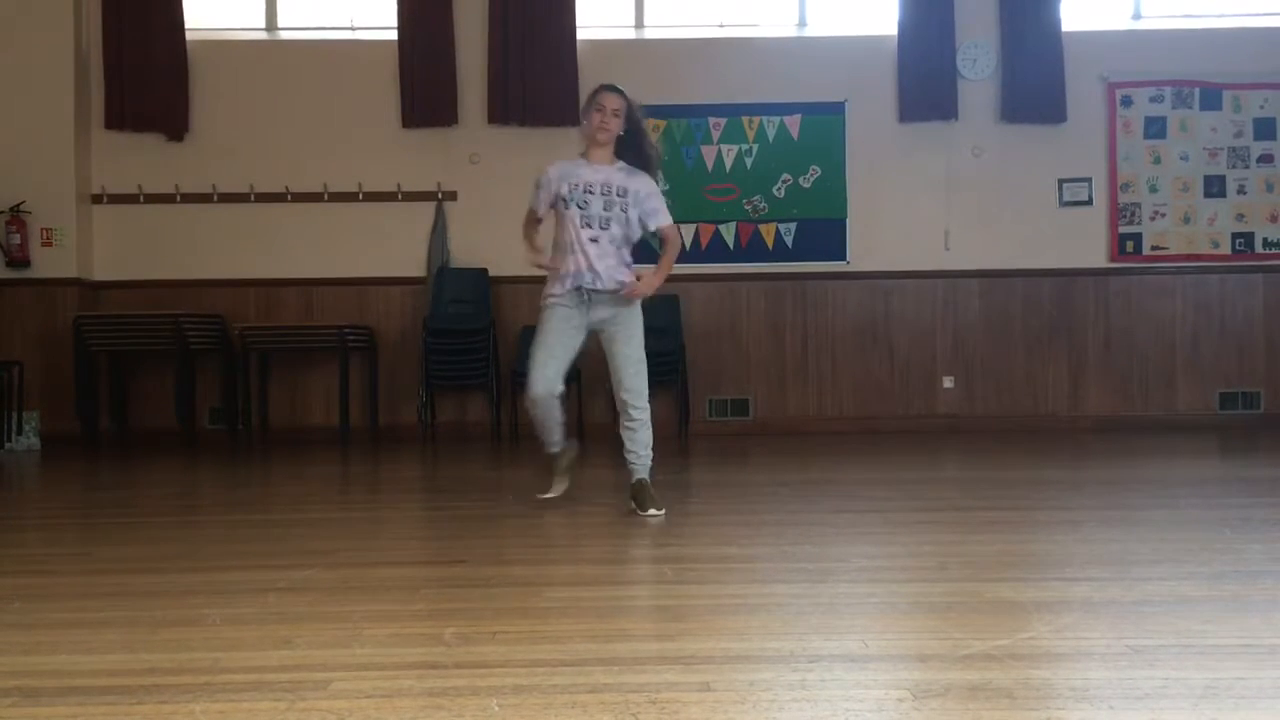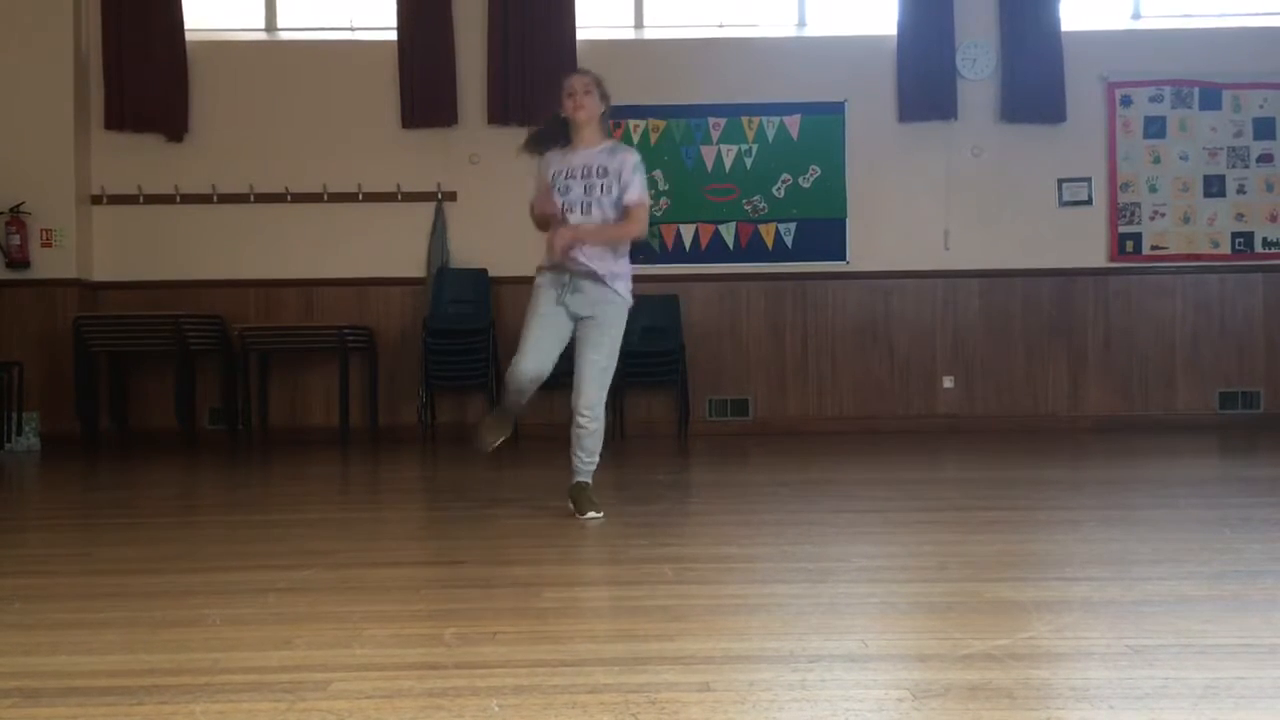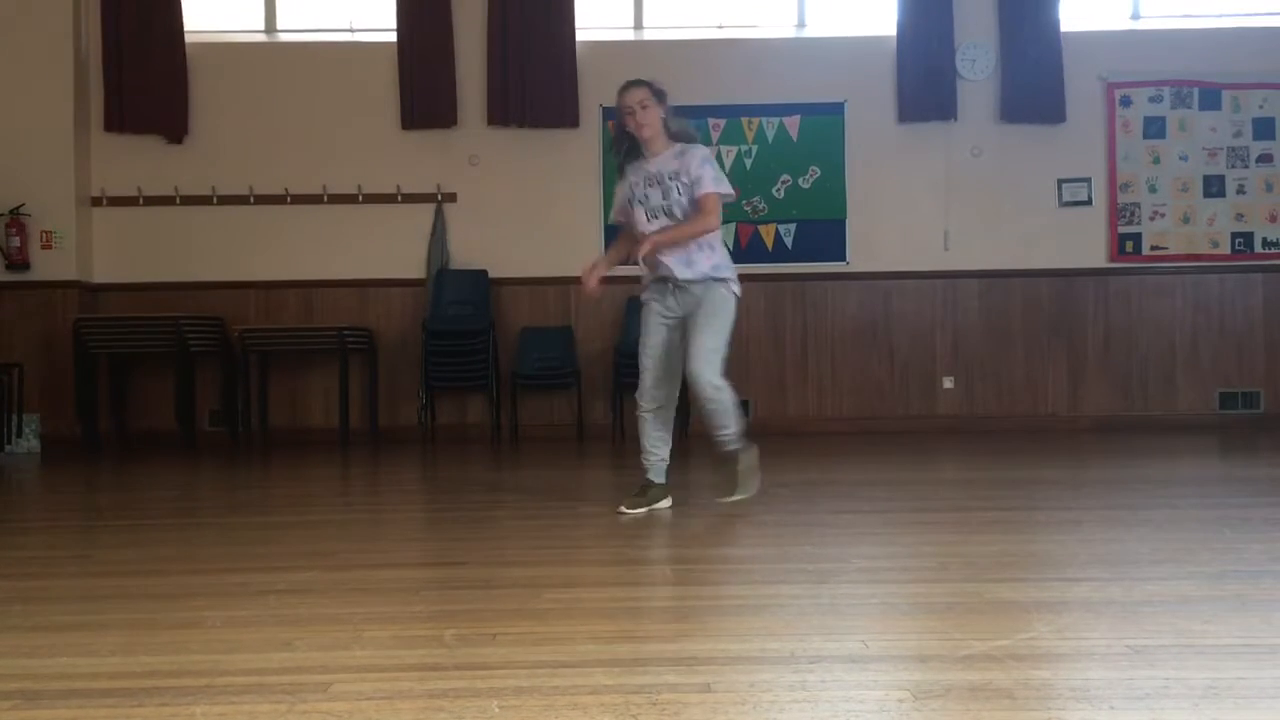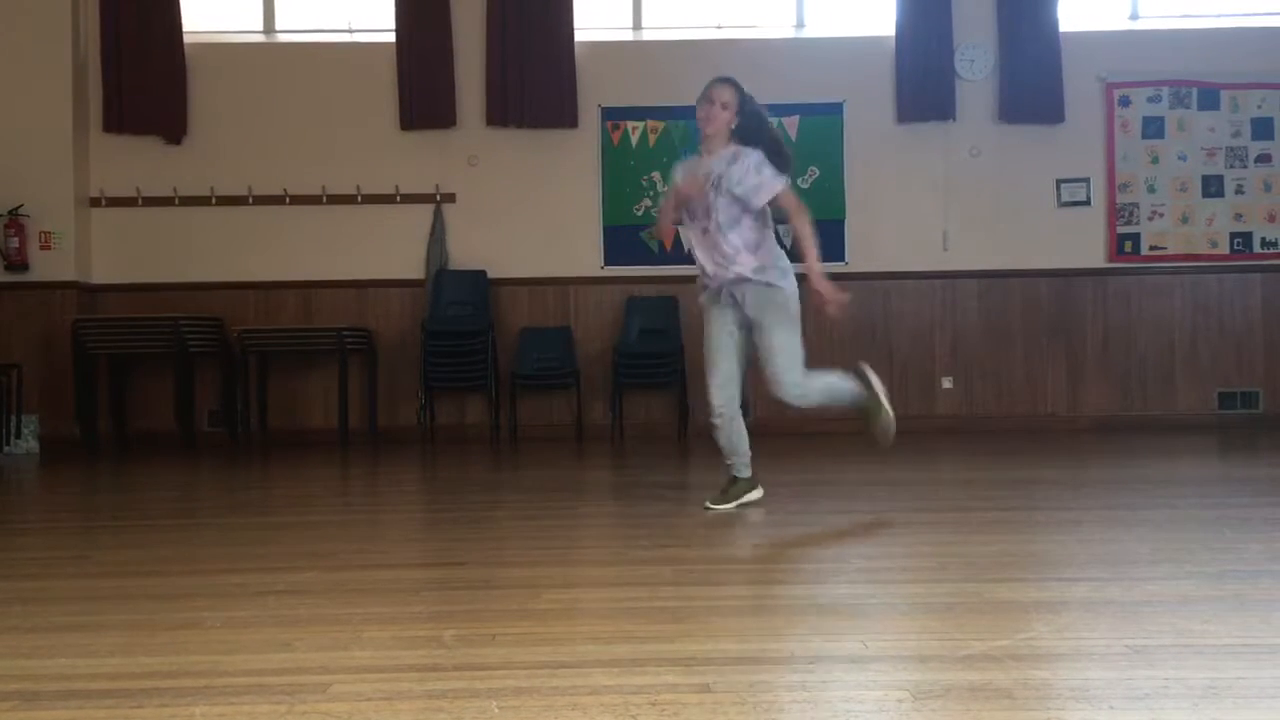
dt=0.5s
person 1, frame 1
left shoulder: (638, 181)
right shoulder: (557, 175)
left elbow: (670, 236)
right elbow: (533, 219)
left wrist: (658, 273)
right wrist: (535, 249)
left hip: (620, 297)
right hip: (566, 295)
left knee: (632, 393)
right knee: (540, 388)
left ankle: (640, 481)
right ankle: (559, 450)
person 1, frame 2
left shoulder: (625, 158)
right shoulder: (552, 161)
left elbow: (638, 225)
left wrist: (576, 232)
right wrist: (547, 216)
left hip: (606, 288)
right hip: (556, 283)
left knee: (589, 399)
right knee: (526, 371)
left ankle: (582, 482)
right ankle: (511, 406)
person 1, frame 3
left shoulder: (696, 156)
right shoulder: (629, 175)
left elbow: (710, 220)
right elbow: (626, 240)
left wrist: (654, 238)
right wrist: (600, 265)
left hip: (709, 286)
right hip: (660, 294)
left knee: (702, 374)
right knee: (652, 396)
left ankle: (734, 445)
right ankle: (655, 483)
person 1, frame 4
left shoulder: (749, 160)
right shoulder: (684, 171)
left elbow: (796, 212)
right elbow: (666, 226)
left wrist: (816, 274)
right wrist: (678, 199)
left hip: (767, 285)
right hip: (720, 295)
left knee: (790, 387)
right knee: (721, 403)
left ankle: (861, 385)
right ankle: (742, 480)
